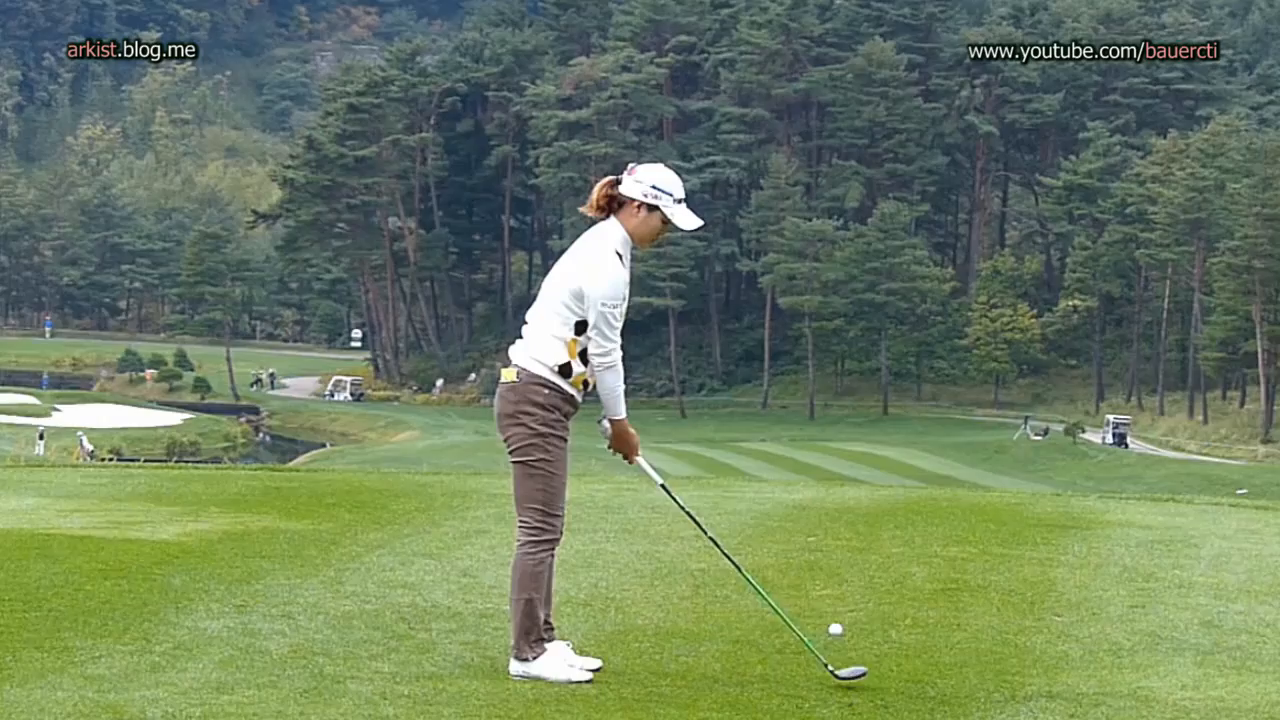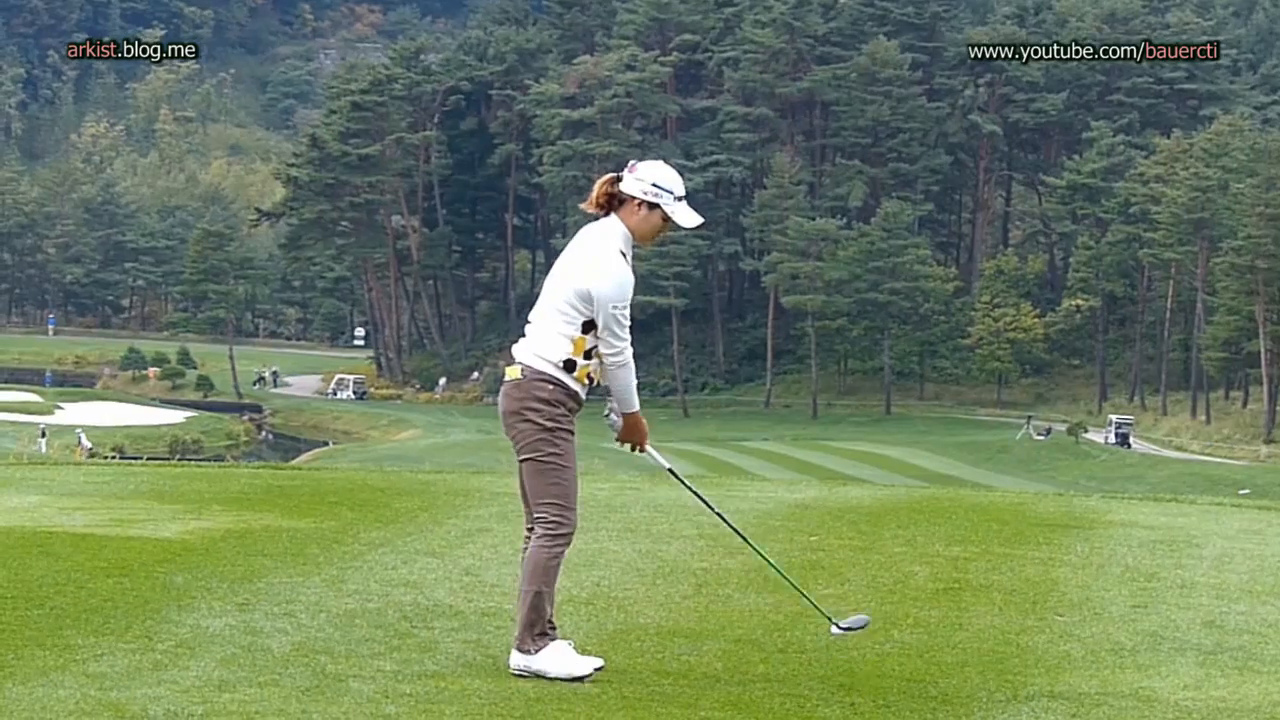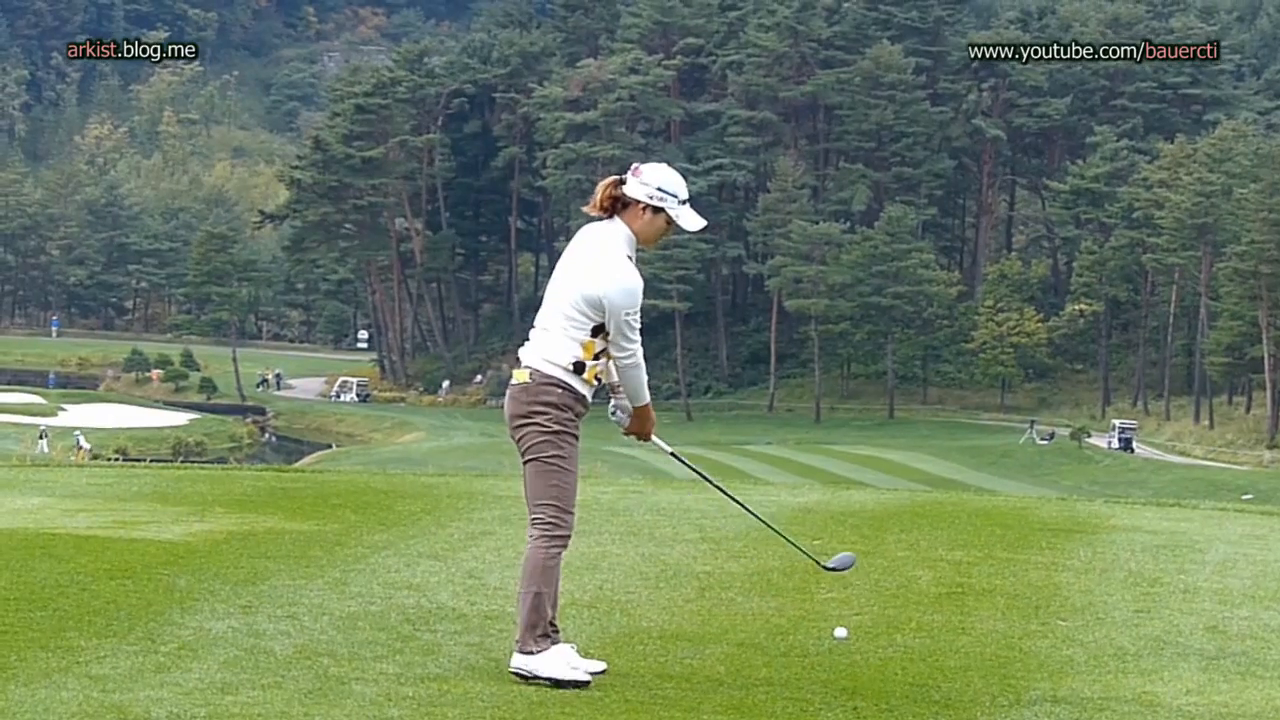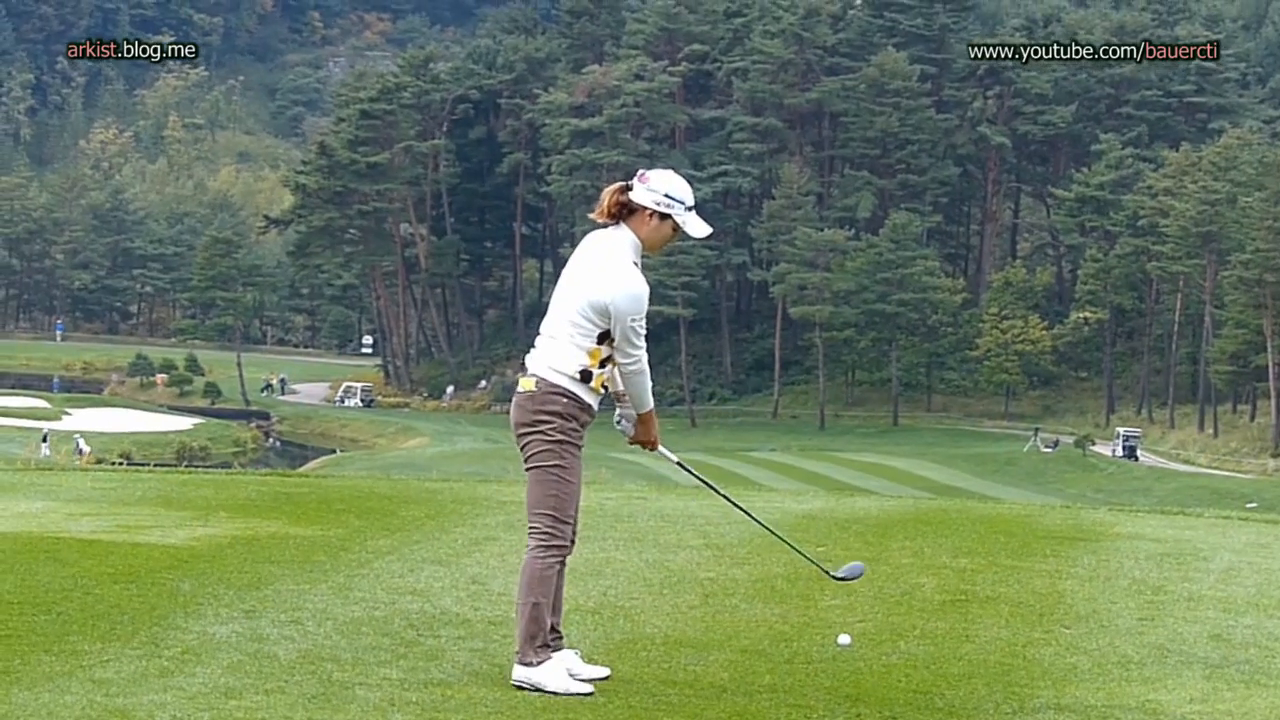
dt=0.2s
person 1, frame 1
left shoulder: (604, 244)
right shoulder: (607, 267)
left elbow: (598, 348)
right elbow: (605, 354)
left wrist: (615, 416)
right wrist: (620, 424)
left hip: (541, 396)
right hip: (535, 397)
left knee: (543, 530)
right knee: (541, 529)
left ankle: (543, 641)
right ankle: (526, 655)
person 1, frame 2
left shoulder: (597, 237)
right shoulder: (613, 270)
right elbow: (615, 350)
left wrist: (622, 408)
right wrist: (632, 416)
left hip: (541, 392)
right hip: (541, 395)
left knee: (545, 525)
right knee: (556, 524)
left ankle: (544, 639)
right ankle: (529, 647)
person 1, frame 3
left shoulder: (593, 235)
right shoulder: (621, 277)
right elbow: (627, 351)
left wrist: (619, 389)
right wrist: (642, 409)
left hip: (542, 392)
right hip: (549, 399)
left knee: (551, 526)
right knee: (551, 526)
left ankle: (547, 641)
right ankle: (530, 648)
person 1, frame 4
left shoulder: (599, 241)
right shoulder: (626, 281)
right elbow: (631, 358)
left wrist: (626, 397)
right wrist: (646, 416)
left hip: (553, 402)
right hip: (555, 407)
left knee: (560, 537)
right knee: (550, 535)
left ankle: (551, 648)
right ankle: (531, 660)
